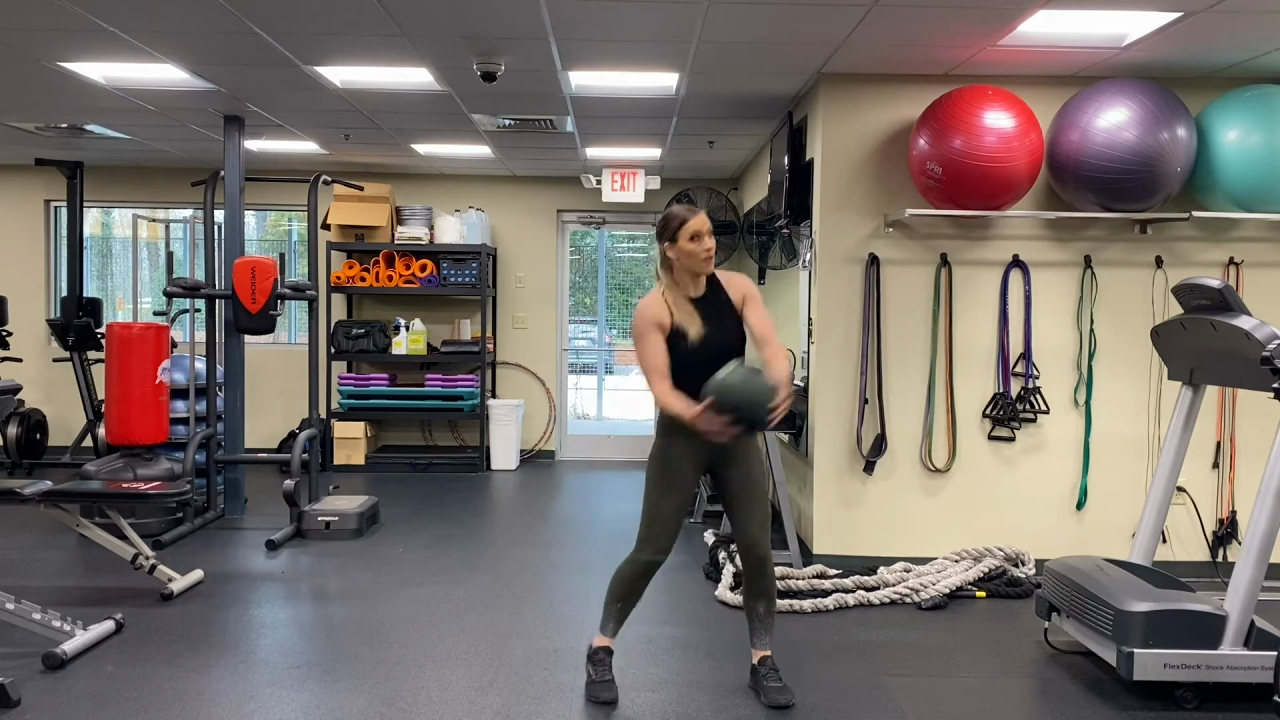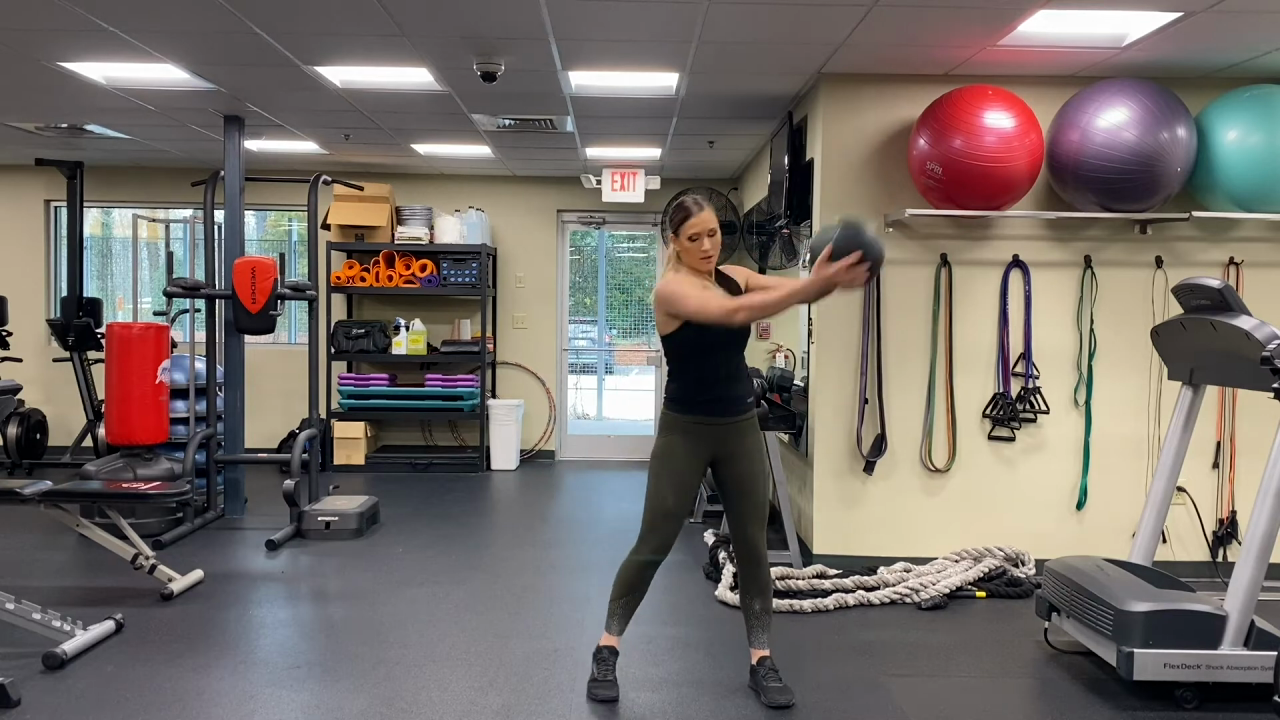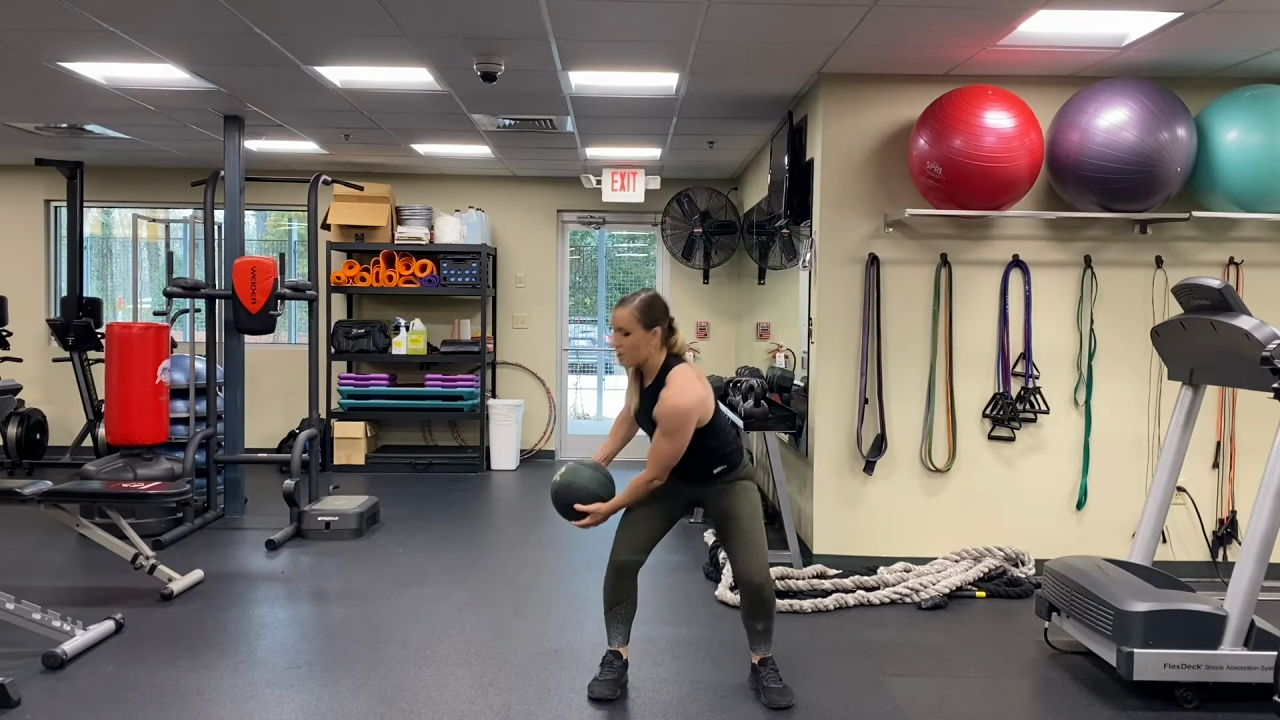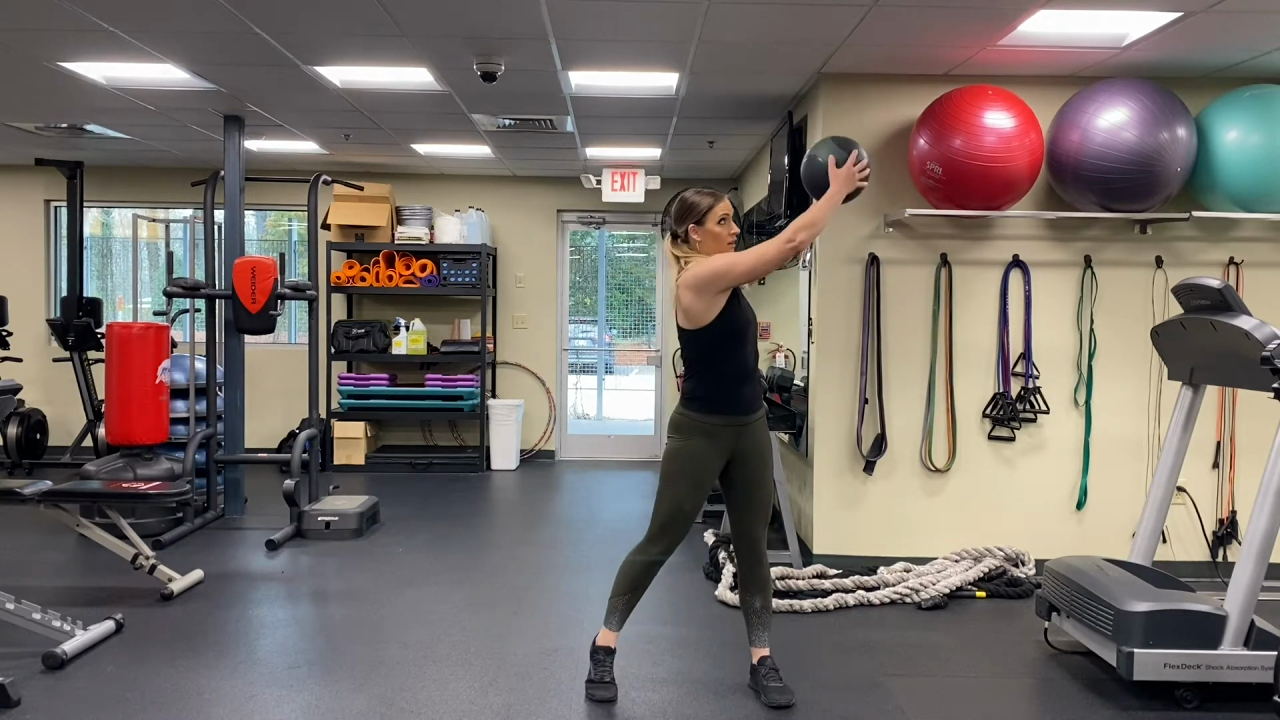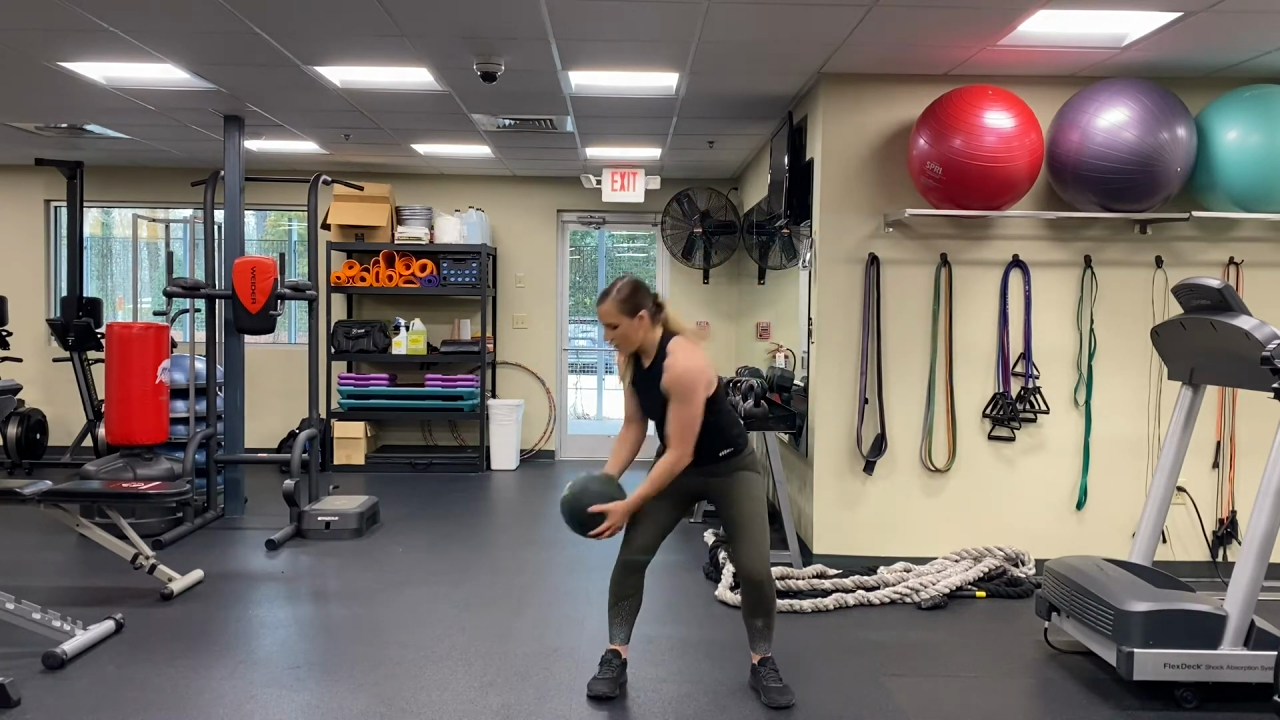
dt=0.7s
person 1, frame 1
left shoulder: (736, 287)
right shoulder: (652, 309)
left elbow: (771, 344)
right elbow: (660, 387)
left wrist: (779, 385)
right wrist: (694, 414)
left hip: (738, 438)
right hip: (680, 438)
left knee: (757, 549)
right knee: (651, 552)
left ankle: (762, 659)
right ankle: (602, 648)
person 1, frame 2
left shoulder: (733, 276)
right shoulder: (672, 289)
left elbow: (778, 296)
right elbow: (735, 312)
left wrist: (831, 278)
right wrist: (813, 283)
left hip: (741, 427)
right hip: (685, 429)
left knee: (752, 547)
right knee: (653, 547)
left ankle: (760, 660)
right ankle: (607, 648)
person 1, frame 3
left shoulder: (680, 395)
right shoulder: (641, 368)
left elbow: (655, 474)
right elbow: (630, 415)
left wrist: (610, 508)
right wrist: (594, 464)
left hip: (725, 480)
right hip: (673, 478)
left knee: (755, 579)
right knee: (622, 561)
left ankle: (762, 662)
right ankle: (616, 657)
person 1, frame 4
left shoulder: (721, 273)
right shoulder: (701, 275)
left elbow: (786, 248)
right elbow: (788, 243)
left wrist: (835, 193)
right wrist: (837, 190)
left hip: (749, 426)
right hip: (701, 430)
left knee: (753, 545)
right knee: (660, 542)
left ankle: (761, 658)
right ankle: (604, 645)
person 1, frame 5
left shoulder: (682, 363)
right shoulder: (631, 362)
left elbow: (679, 455)
right elbow: (635, 427)
left wrist: (626, 507)
right wrist: (605, 481)
left hip: (731, 467)
right hip: (677, 468)
left knee: (754, 570)
right knee: (631, 555)
left ankle: (762, 661)
right ankle: (616, 655)
